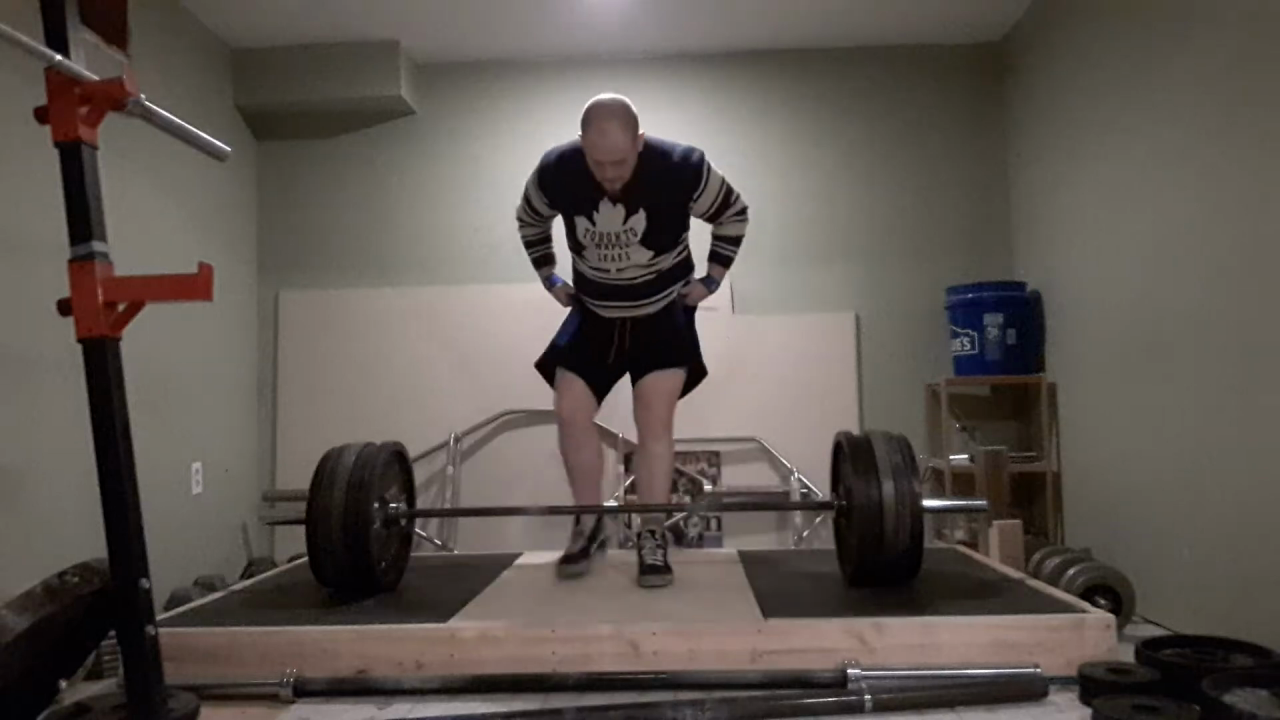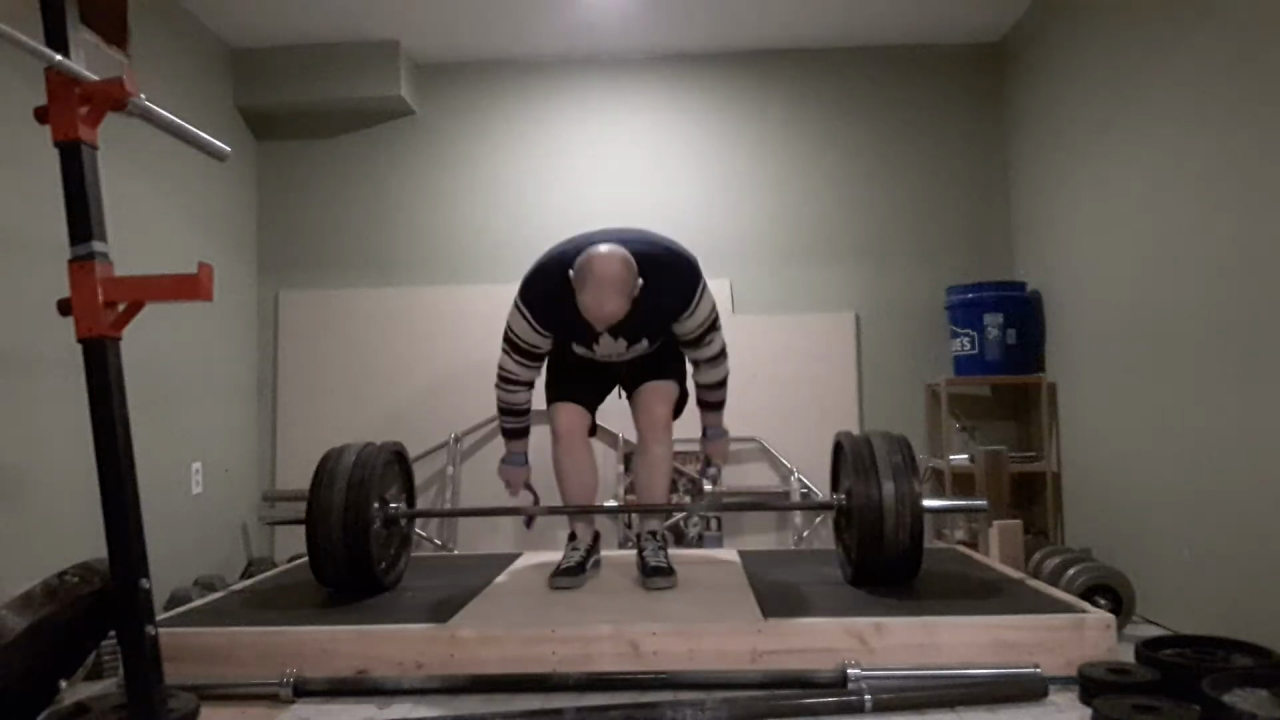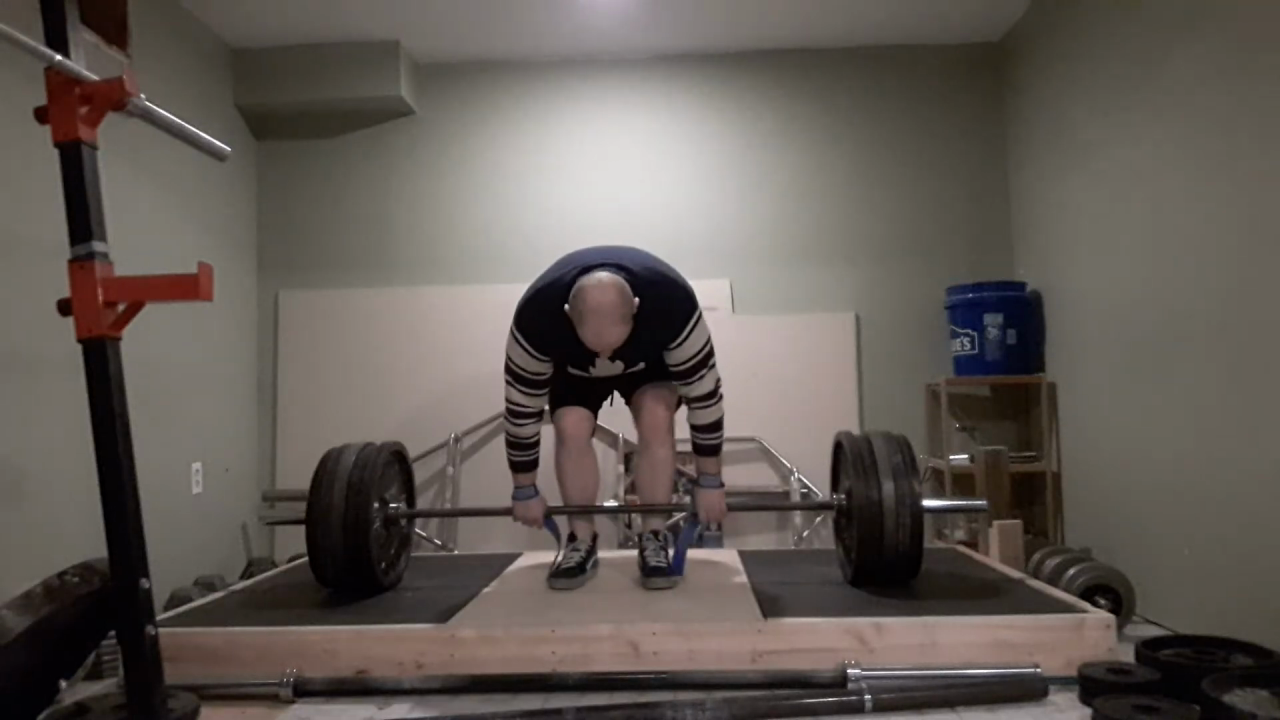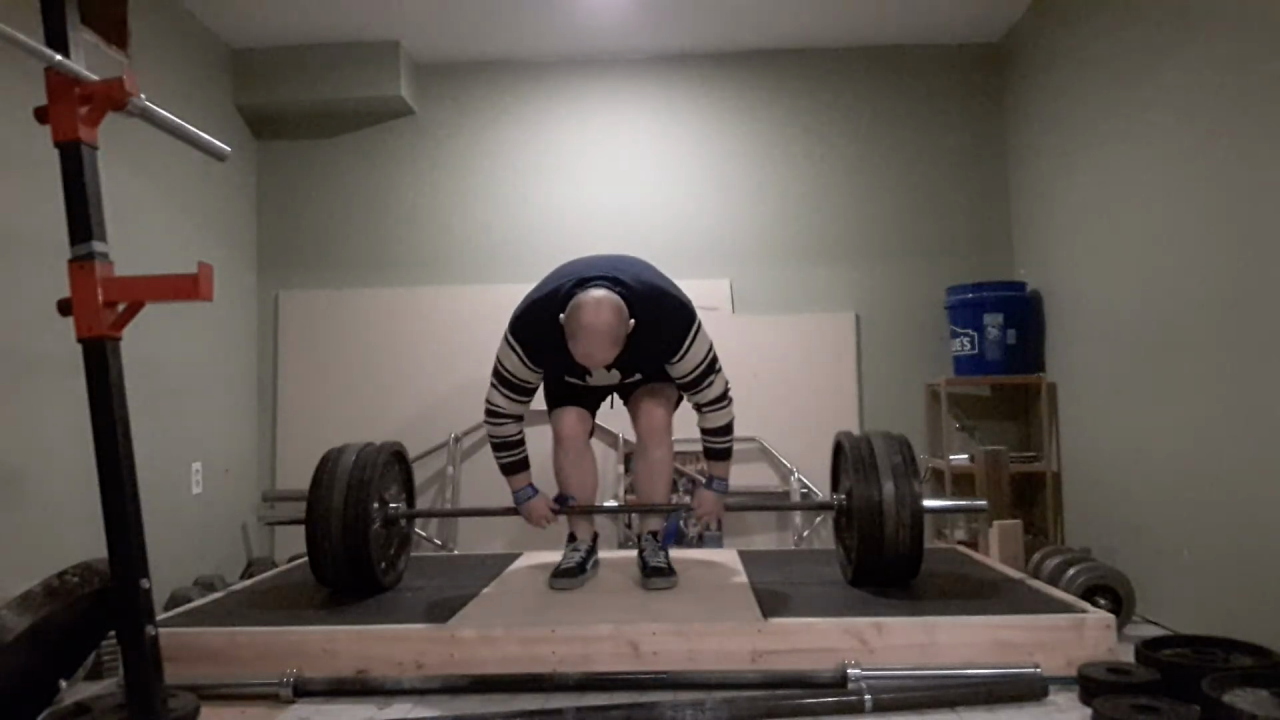
dt=0.7s
person 1, frame 1
left shoulder: (683, 167)
right shoulder: (556, 170)
left elbow: (734, 214)
right elbow: (530, 220)
left wrist: (712, 277)
right wrist: (549, 278)
left hip: (663, 316)
right hip: (593, 316)
left knee: (654, 422)
right knee: (571, 412)
left ankle: (652, 539)
right ankle: (589, 520)
person 1, frame 2
left shoulder: (676, 275)
right shoulder: (543, 287)
left elbow: (709, 353)
right elbow: (514, 373)
left wrist: (714, 429)
right wrist: (516, 454)
left hip: (654, 351)
right hip: (577, 356)
left knee: (656, 418)
right knee: (566, 426)
left ankle: (651, 540)
right ankle: (583, 540)
person 1, frame 3
left shoulder: (672, 301)
right shoulder: (537, 314)
left elbow: (703, 393)
right elbow: (523, 407)
left wrist: (709, 481)
right wrist: (525, 490)
left hip: (648, 359)
left knee: (657, 421)
right knee: (571, 430)
left ankle: (654, 539)
right ankle: (582, 541)
person 1, frame 4
left shoulder: (670, 314)
right shoulder: (532, 323)
left elbow: (715, 399)
right elbow: (502, 411)
left wrist: (716, 484)
right wrist: (524, 491)
left hip: (648, 360)
left knee: (654, 422)
right knee: (568, 430)
left ankle: (653, 540)
right ankle: (582, 541)
